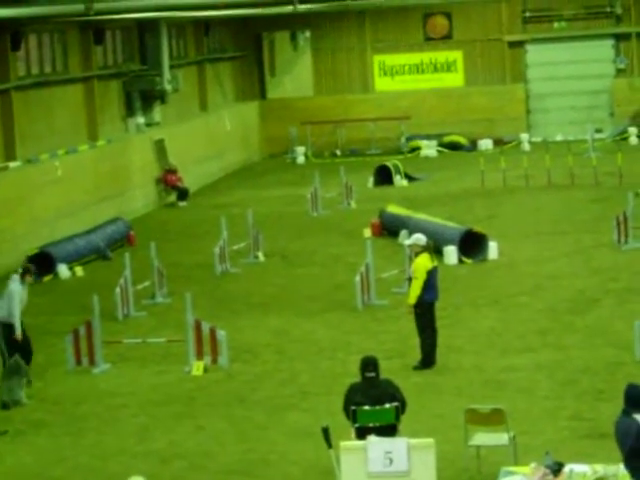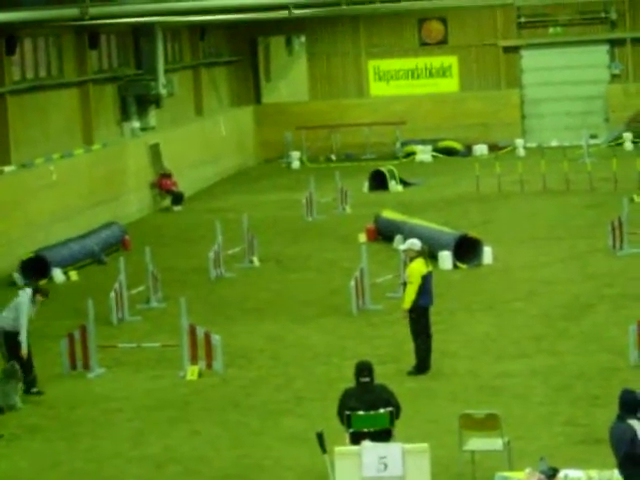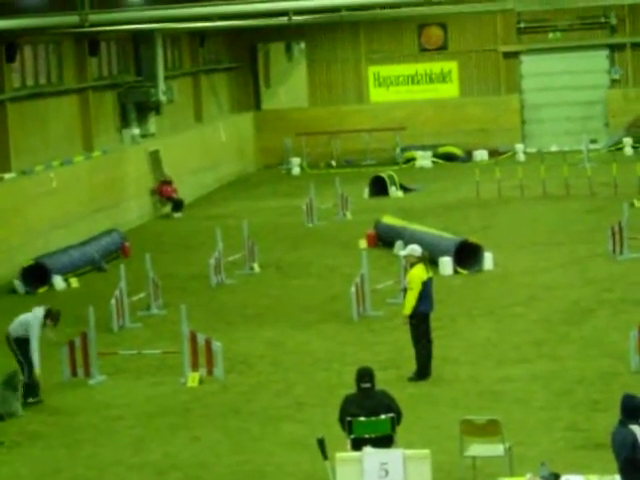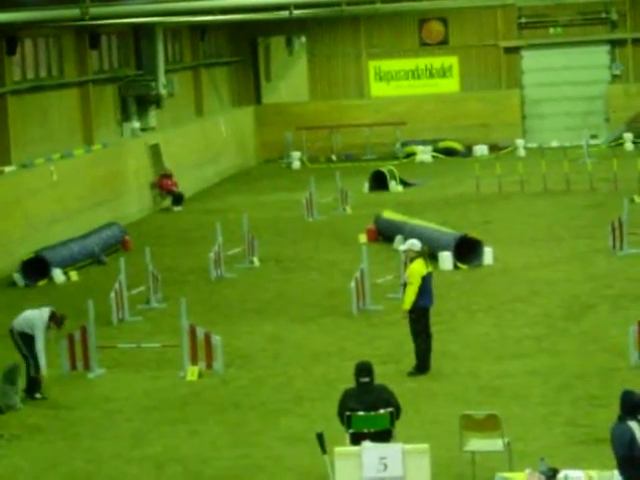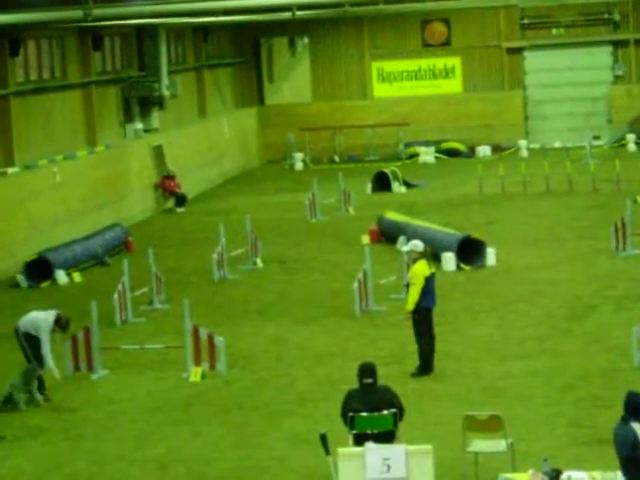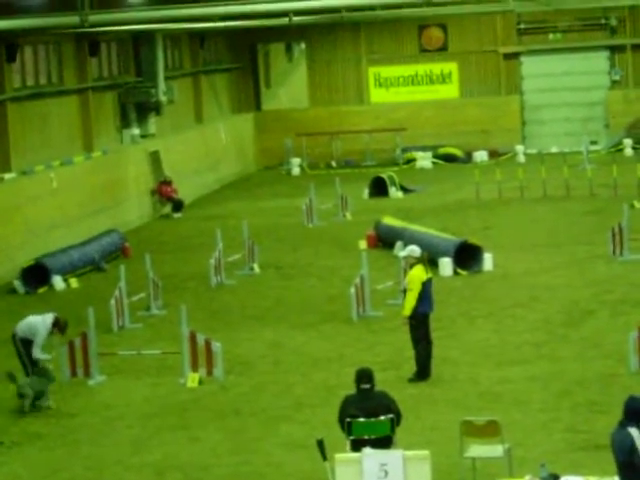
dt=0.3s
person 1, frame 1
left shoulder: (420, 262)
right shoulder: (430, 258)
left elbow: (417, 284)
left wrist: (411, 302)
left hip: (422, 300)
right hip: (430, 298)
left knee: (424, 331)
right knee: (430, 329)
left ankle: (426, 361)
right ankle: (430, 359)
person 1, frame 2
left shoulder: (414, 267)
right shoulder: (425, 262)
left elbow: (412, 289)
left wrist: (406, 306)
left hip: (417, 305)
right hip: (425, 303)
left knee: (418, 336)
right knee: (425, 334)
left ankle: (421, 367)
right ankle: (425, 364)
person 1, frame 3
left shoulder: (415, 273)
right shoulder: (425, 269)
left elbow: (412, 295)
left wrist: (406, 312)
left hip: (417, 311)
right hip: (425, 309)
left knee: (419, 342)
right knee: (425, 340)
left ankle: (421, 373)
right ankle: (426, 369)
person 1, frame 4
left shoulder: (414, 268)
right shoulder: (424, 263)
left elbow: (412, 290)
left wrist: (406, 307)
left hip: (417, 305)
right hip: (425, 303)
left knee: (418, 336)
right knee: (425, 334)
left ankle: (421, 367)
right ankle: (425, 364)
person 1, frame 5
left shoulder: (418, 268)
right shoulder: (427, 264)
left elbow: (415, 290)
left wrist: (409, 308)
left hip: (420, 306)
right hip: (428, 304)
left knee: (422, 337)
right knee: (428, 335)
left ankle: (424, 368)
right ankle: (428, 365)
person 1, frame 6
left shoulder: (414, 274)
right shoulder: (424, 269)
left elbow: (412, 296)
left wrist: (406, 314)
left hip: (417, 312)
right hip: (425, 309)
left knee: (419, 343)
right knee: (425, 341)
left ankle: (421, 373)
right ankle: (426, 370)
